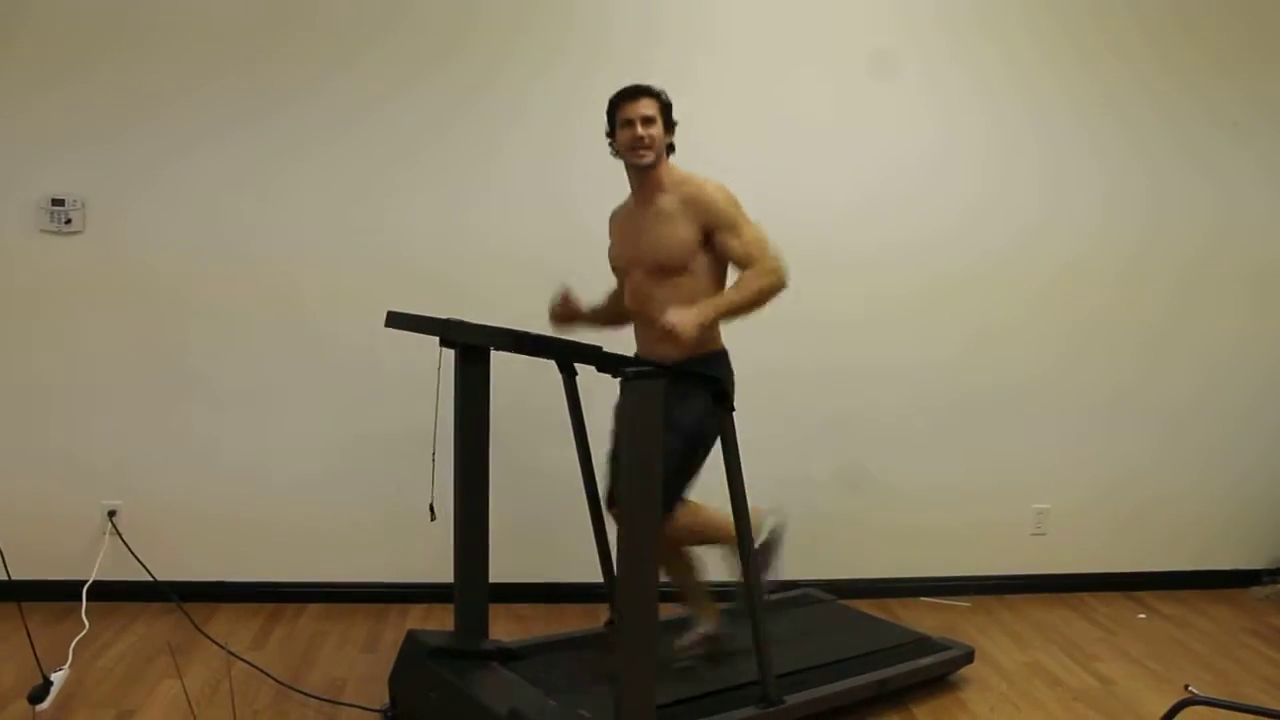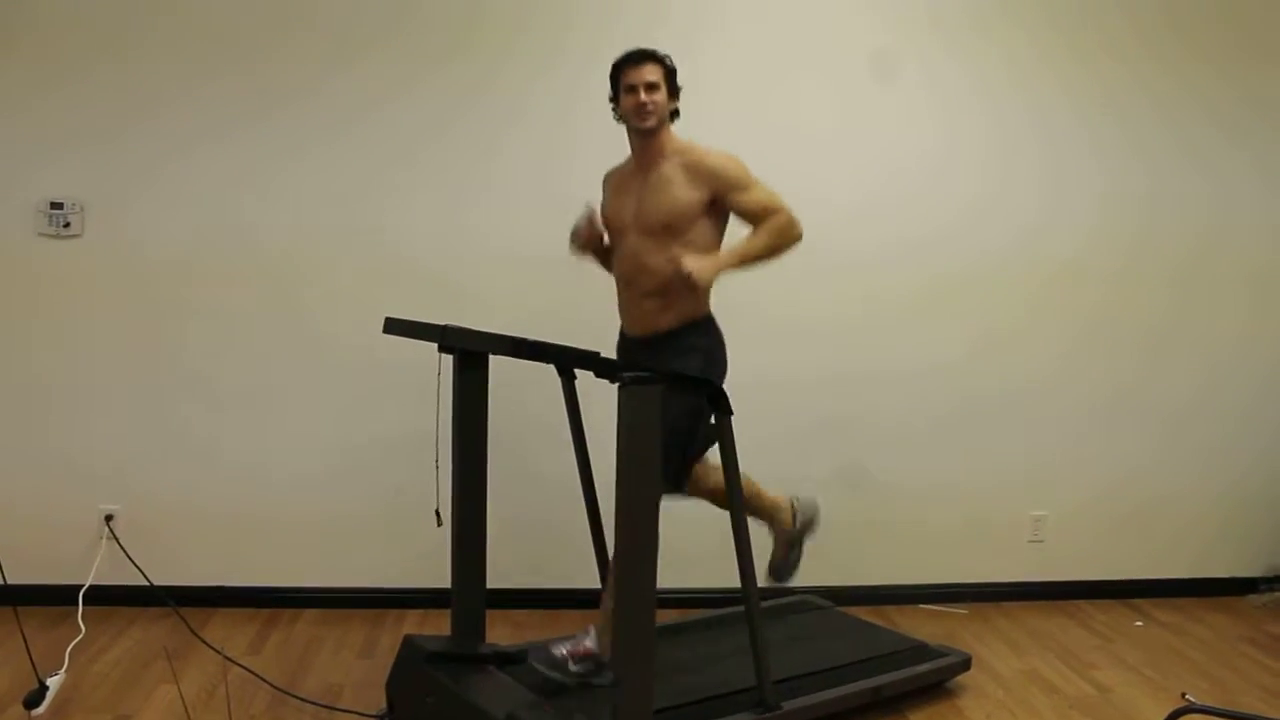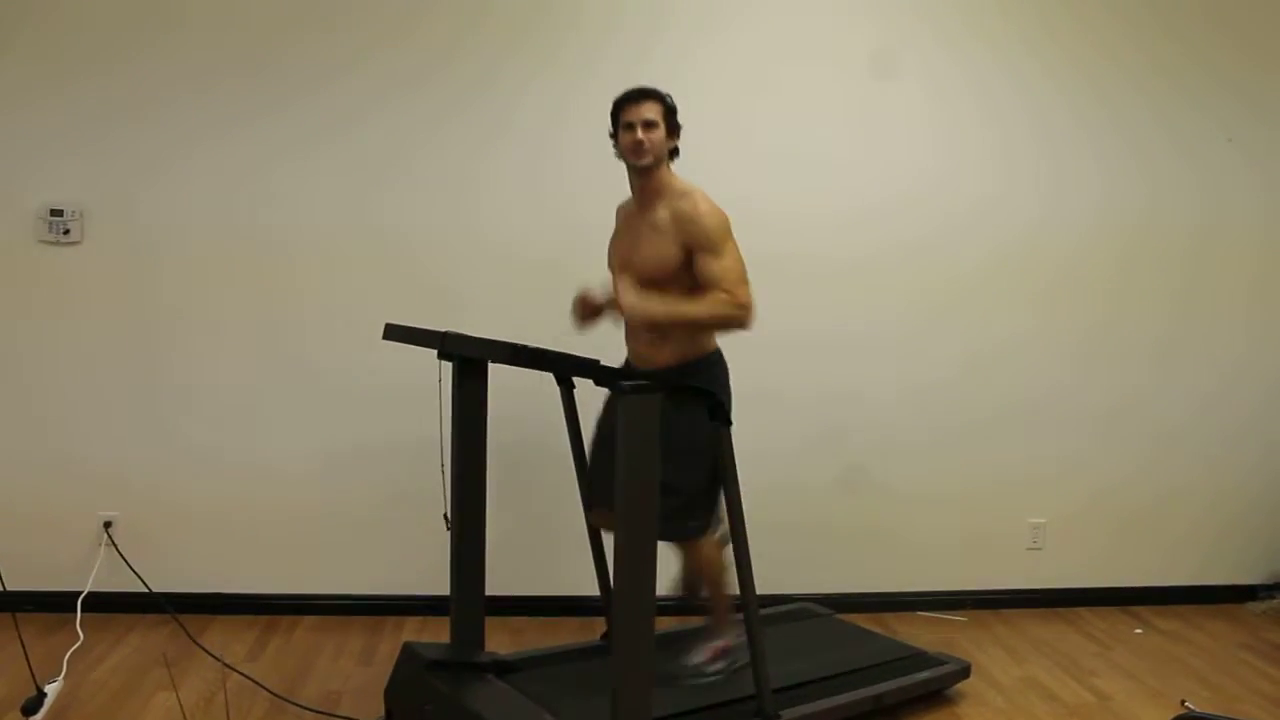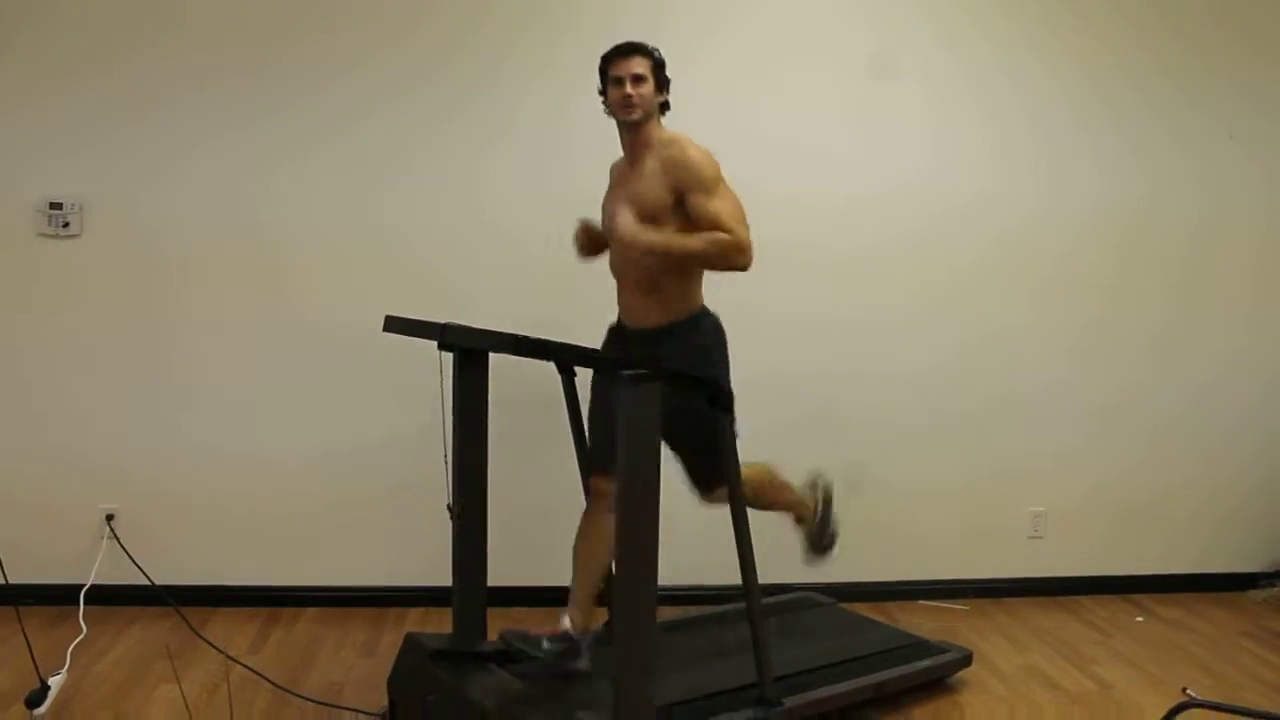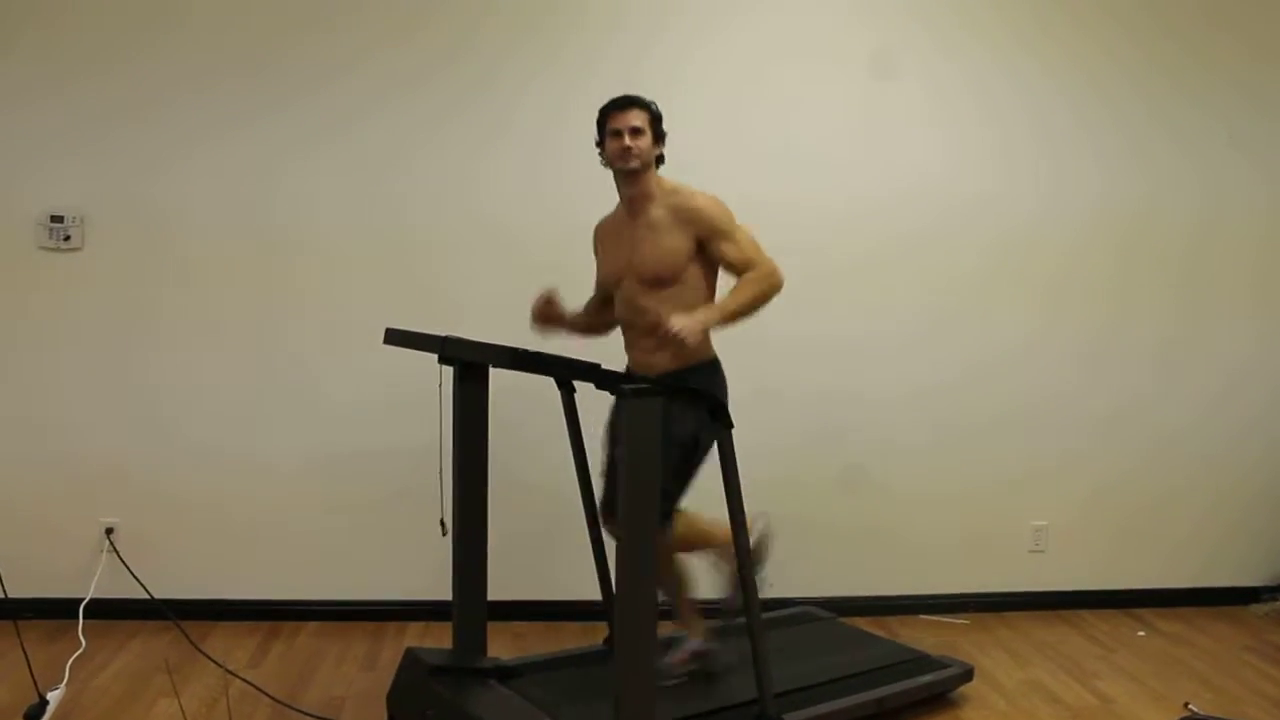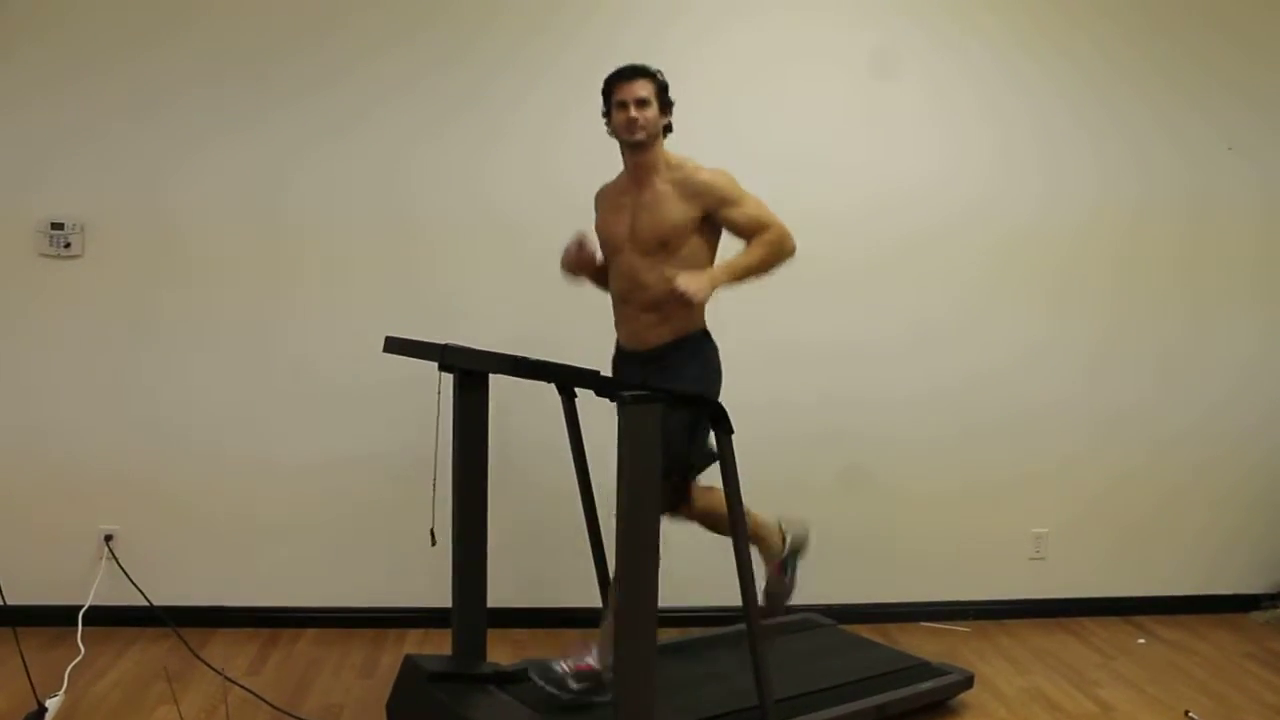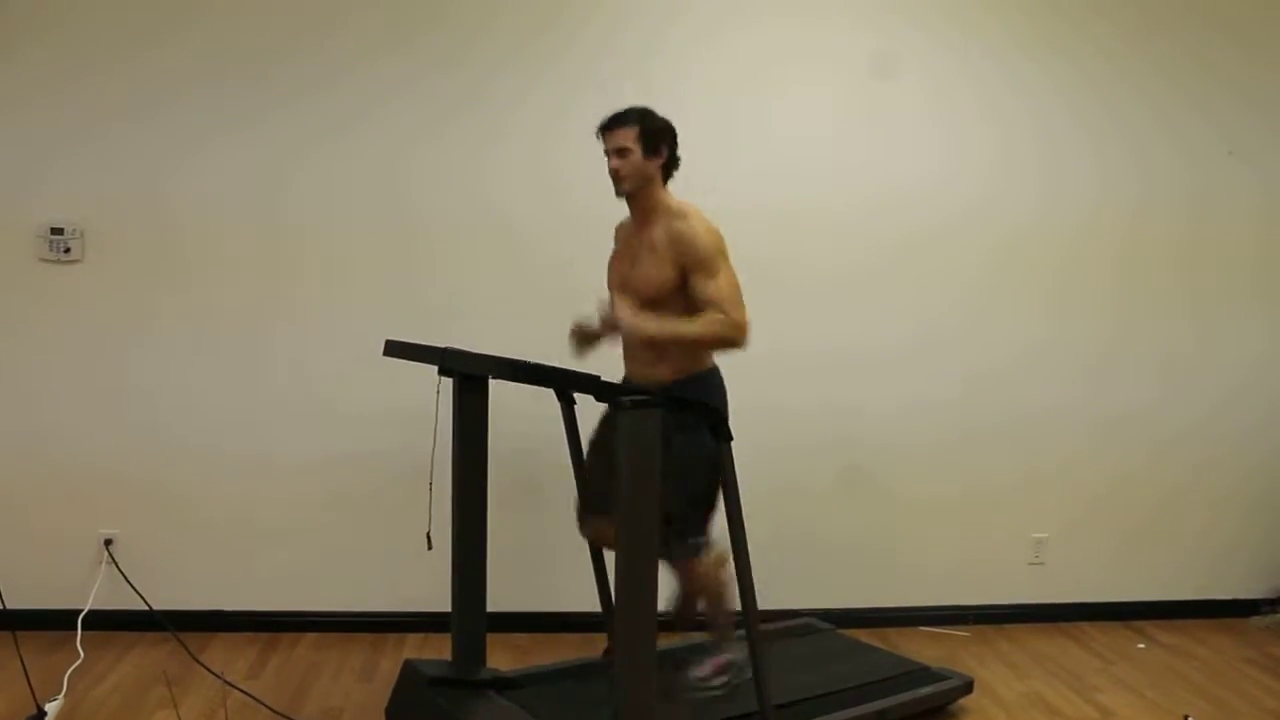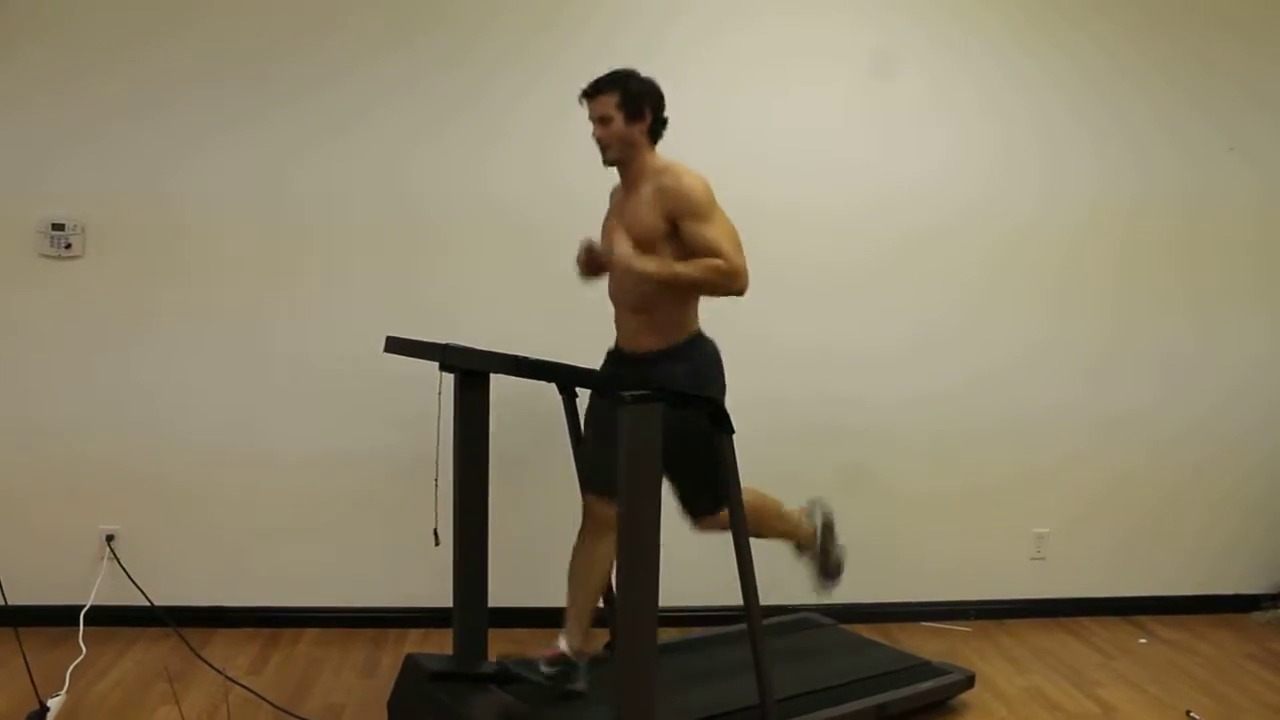
dt=0.2s
person 1, frame 1
left shoulder: (703, 199)
right shoulder: (620, 219)
left elbow: (771, 273)
left wrist: (702, 315)
right wrist: (584, 314)
left hip: (698, 377)
right knee: (652, 514)
left ankle: (750, 529)
right ankle: (708, 616)
person 1, frame 2
left shoulder: (709, 168)
right shoulder: (614, 182)
left elbow: (787, 225)
left wrist: (716, 261)
right wrist: (593, 247)
left hip: (687, 353)
right hip: (634, 351)
right knee: (685, 472)
left ankle: (599, 645)
right ankle: (788, 517)
person 1, frame 3
left shoulder: (696, 214)
right shoulder: (626, 213)
left elbow: (737, 309)
left wrist: (649, 310)
right wrist: (606, 304)
left hip: (691, 384)
right hip: (635, 380)
left knee: (687, 531)
right knee: (604, 511)
left ankle: (725, 635)
right ankle: (705, 535)
person 1, frame 4
left shoulder: (688, 161)
right shoulder: (620, 169)
left elbow: (739, 249)
left wrist: (644, 238)
right wrist: (601, 240)
left hip: (685, 345)
right hip: (626, 343)
left knee: (717, 484)
right knee: (605, 489)
left ankle: (809, 505)
right ankle: (572, 632)
person 1, frame 5
left shoulder: (692, 209)
right shoulder: (605, 229)
left elbow: (768, 275)
left wrist: (704, 319)
right wrist: (562, 320)
left hip: (691, 388)
left knee: (626, 517)
left ankle: (741, 541)
right ankle: (699, 636)
person 1, frame 6
left shoulder: (701, 183)
right shoulder: (605, 198)
left elbow: (780, 239)
left wrist: (705, 278)
right wrist: (585, 266)
left hip: (684, 364)
right hip: (630, 366)
right knee: (675, 497)
left ankle: (602, 660)
right ankle: (778, 543)
person 1, frame 7
left shoulder: (692, 234)
right shoulder: (624, 232)
left elbow: (733, 330)
left wrist: (644, 328)
right wrist: (605, 329)
left hip: (688, 403)
left knee: (683, 547)
right knee: (599, 527)
left ankle: (727, 650)
right ankle: (696, 574)
person 1, frame 8
left shoulder: (682, 187)
right shoulder: (619, 194)
left elbow: (733, 273)
left wrist: (638, 266)
right wrist: (604, 263)
left hip: (684, 370)
right hip: (624, 367)
left knee: (711, 506)
right knee: (600, 508)
left ankle: (811, 532)
right ankle: (571, 650)
